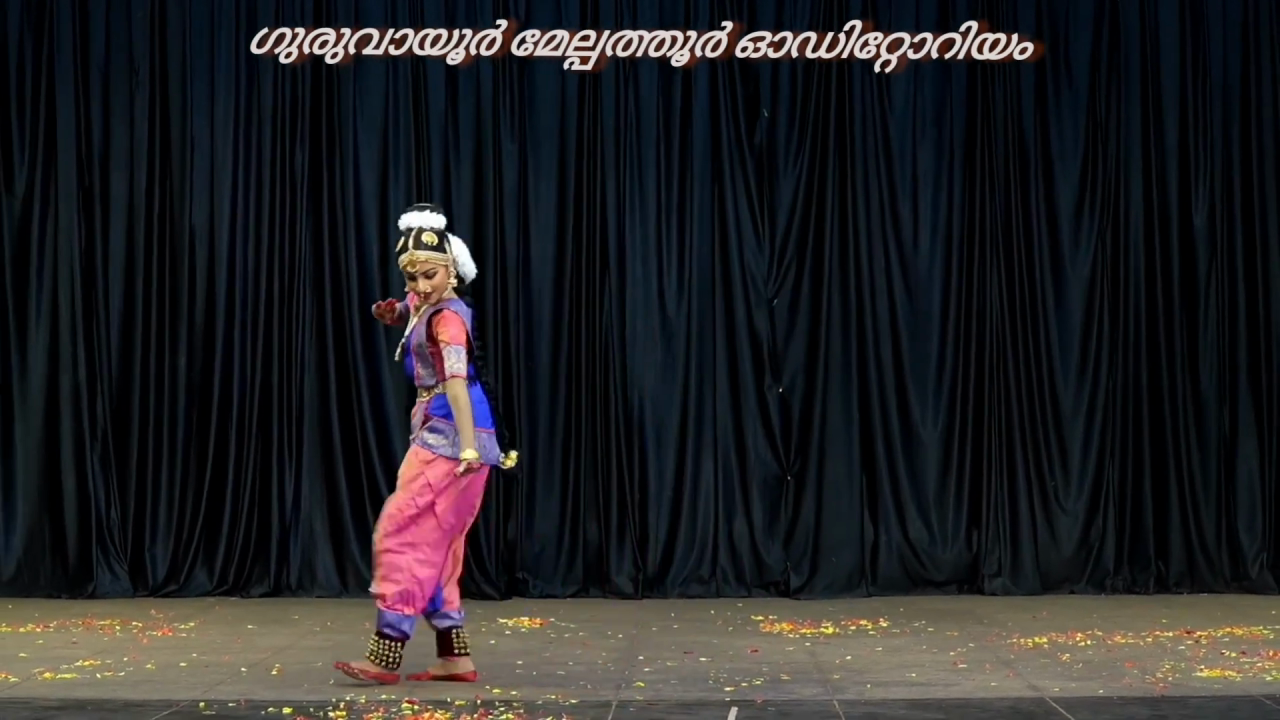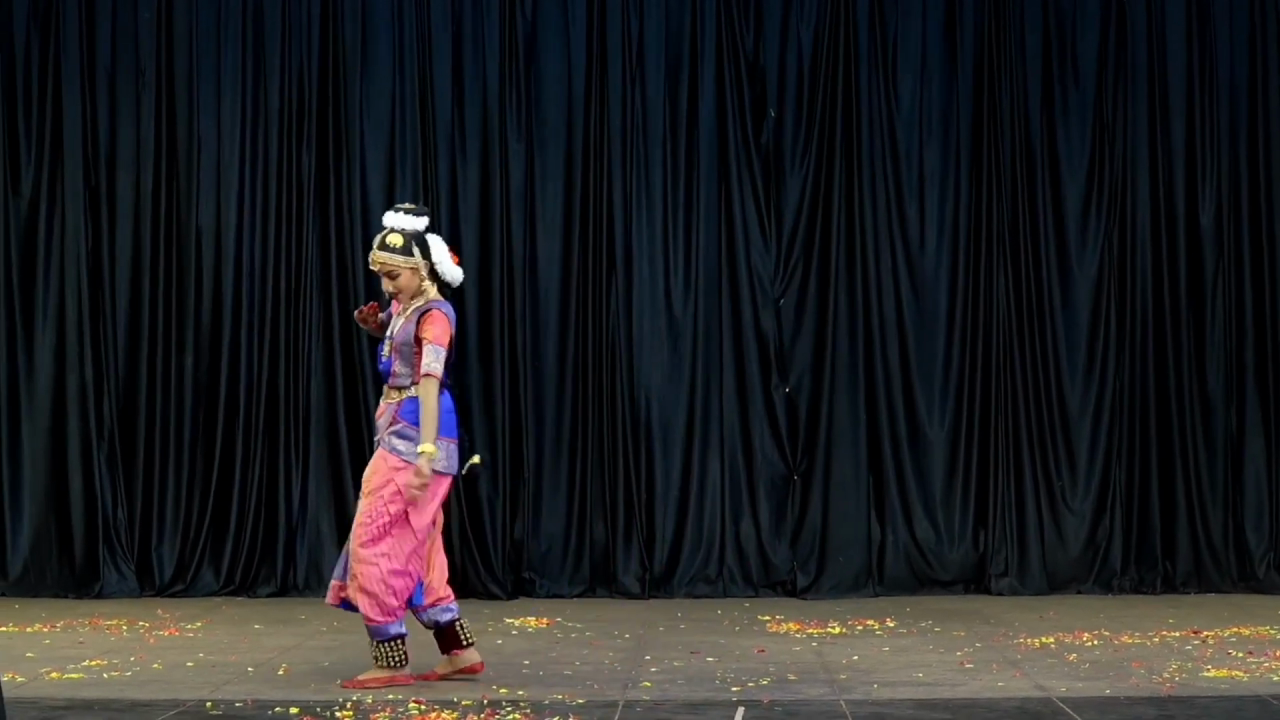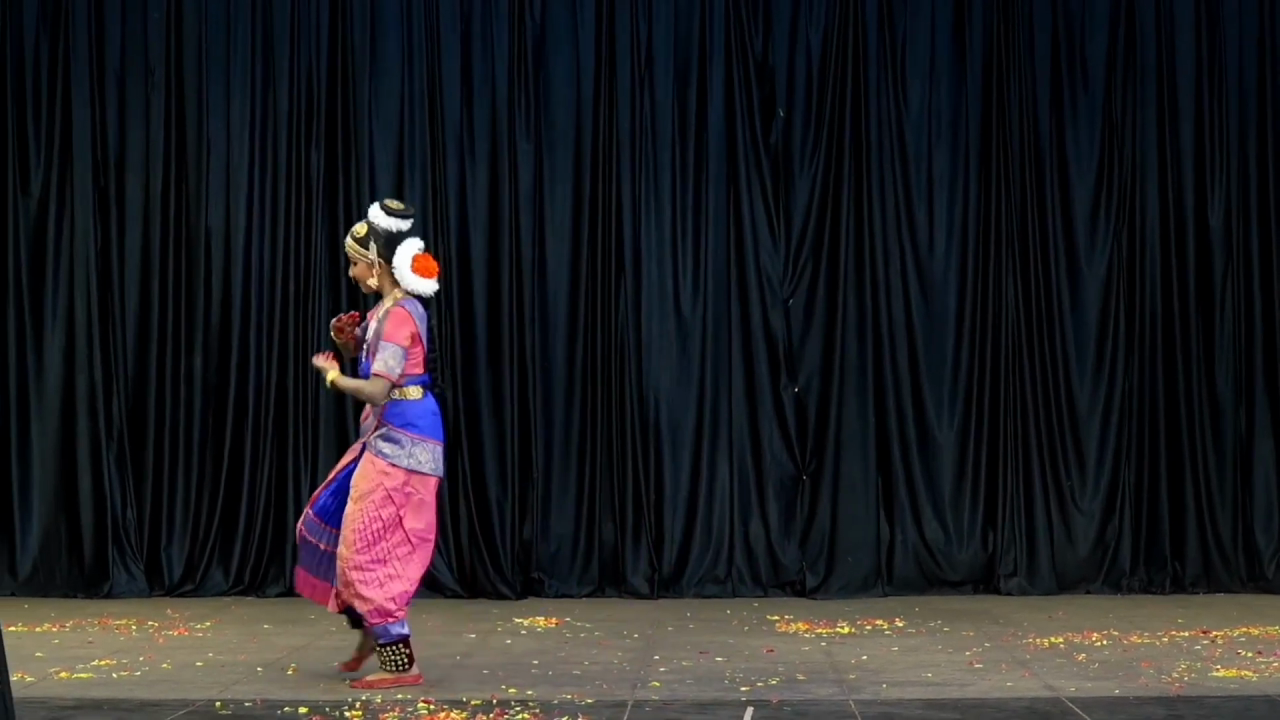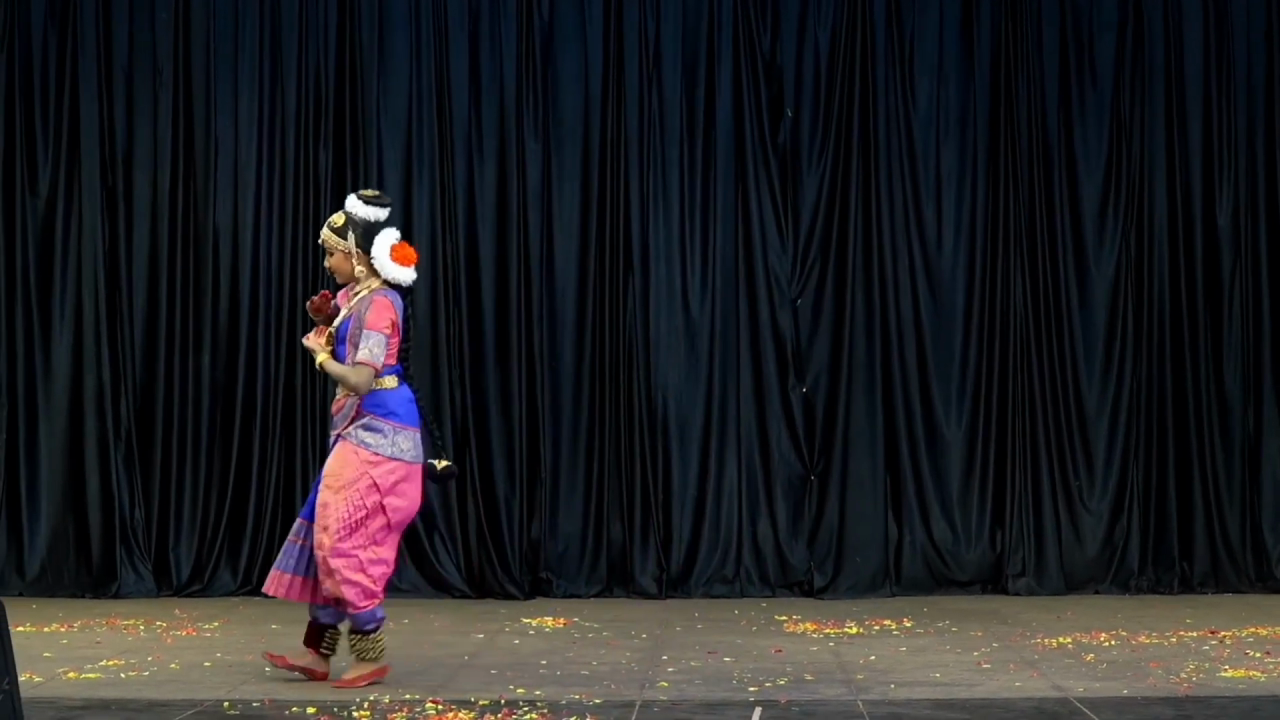
dt=0.2s
person 1, frame 1
left shoulder: (447, 316)
right shoulder: (422, 300)
left elbow: (456, 383)
right elbow: (399, 314)
left wrist: (468, 448)
right wrist: (389, 312)
left hip: (447, 435)
right hip: (440, 434)
left knee: (404, 539)
right knee: (434, 547)
left ankle: (384, 658)
right ankle: (453, 657)
person 1, frame 2
left shoulder: (434, 317)
right shoulder: (405, 304)
left elbow: (429, 385)
right elbow: (386, 330)
left wrist: (426, 449)
right wrist: (370, 321)
left hip: (415, 439)
right hip: (403, 438)
left knee: (376, 548)
right knee: (410, 553)
left ankle: (393, 662)
right ankle: (460, 651)
person 1, frame 3
left shoulder: (401, 315)
right shoulder: (386, 307)
left elbow: (375, 389)
right elbow: (359, 353)
left wrist: (332, 377)
right wrist: (346, 336)
left hip: (403, 441)
right hip: (385, 440)
left knee: (370, 550)
right knee: (323, 527)
left ankle: (400, 664)
right ankle: (371, 636)
person 1, frame 4
left shoulder: (379, 303)
right shoulder: (355, 296)
left elbow: (361, 378)
right elbow: (330, 334)
left wrist: (320, 355)
right wrist: (323, 318)
left hip: (381, 431)
right hip: (360, 430)
left knee: (344, 538)
right knee: (323, 532)
left ankle: (369, 654)
right ankle: (315, 652)
